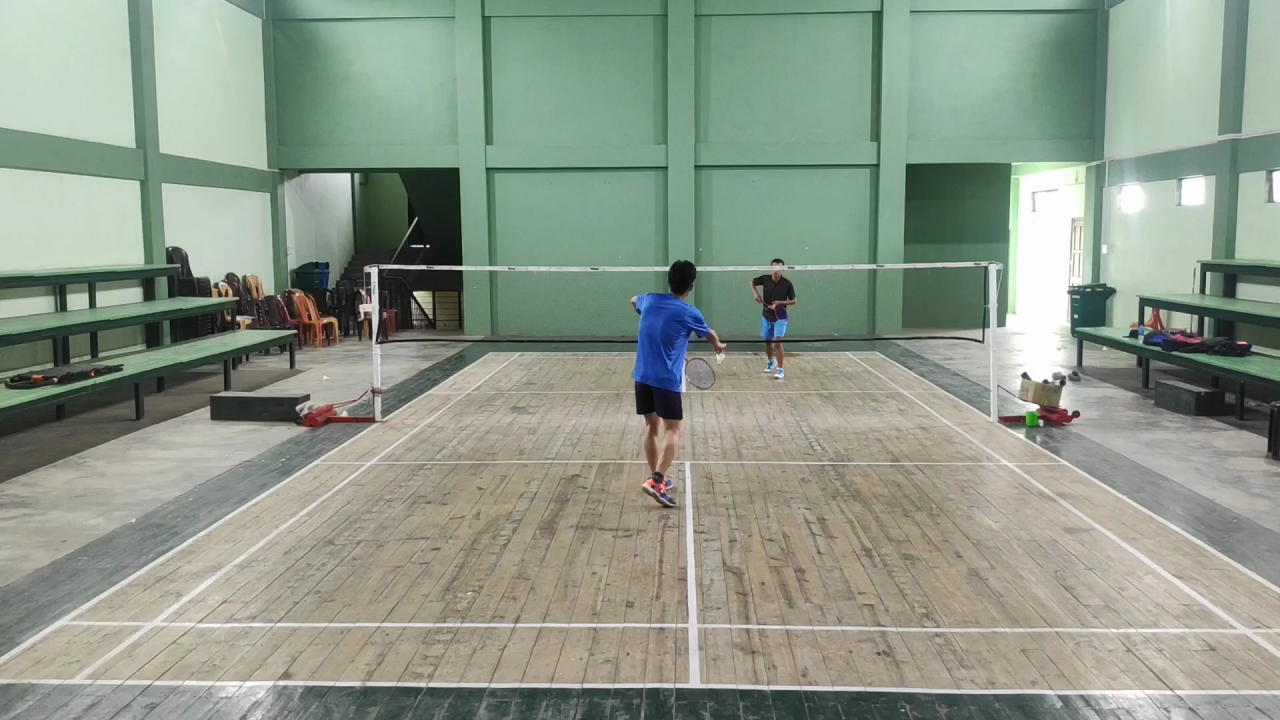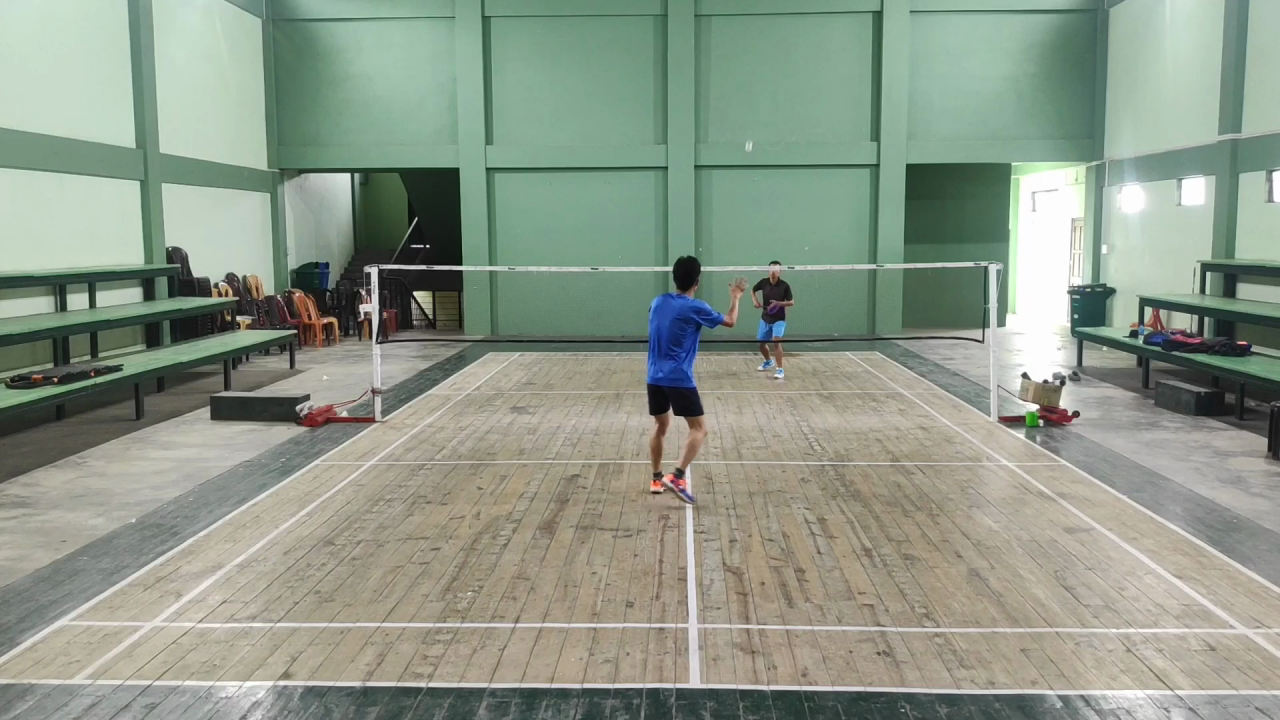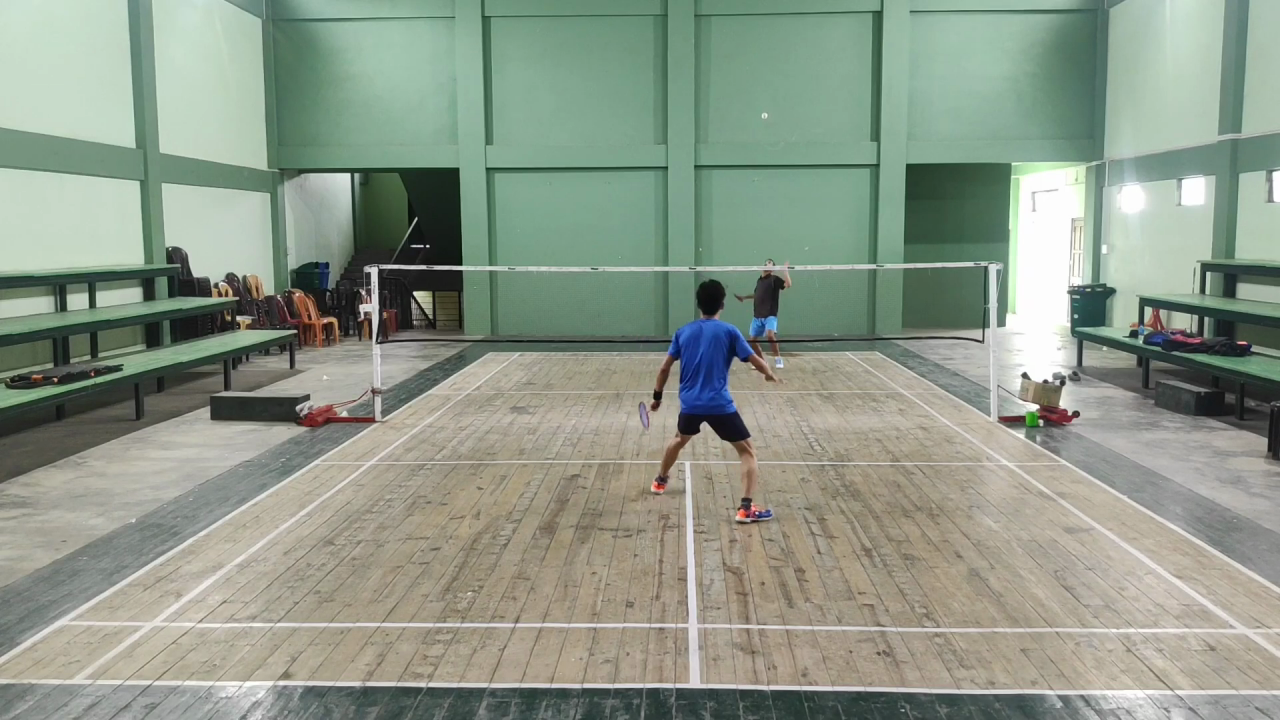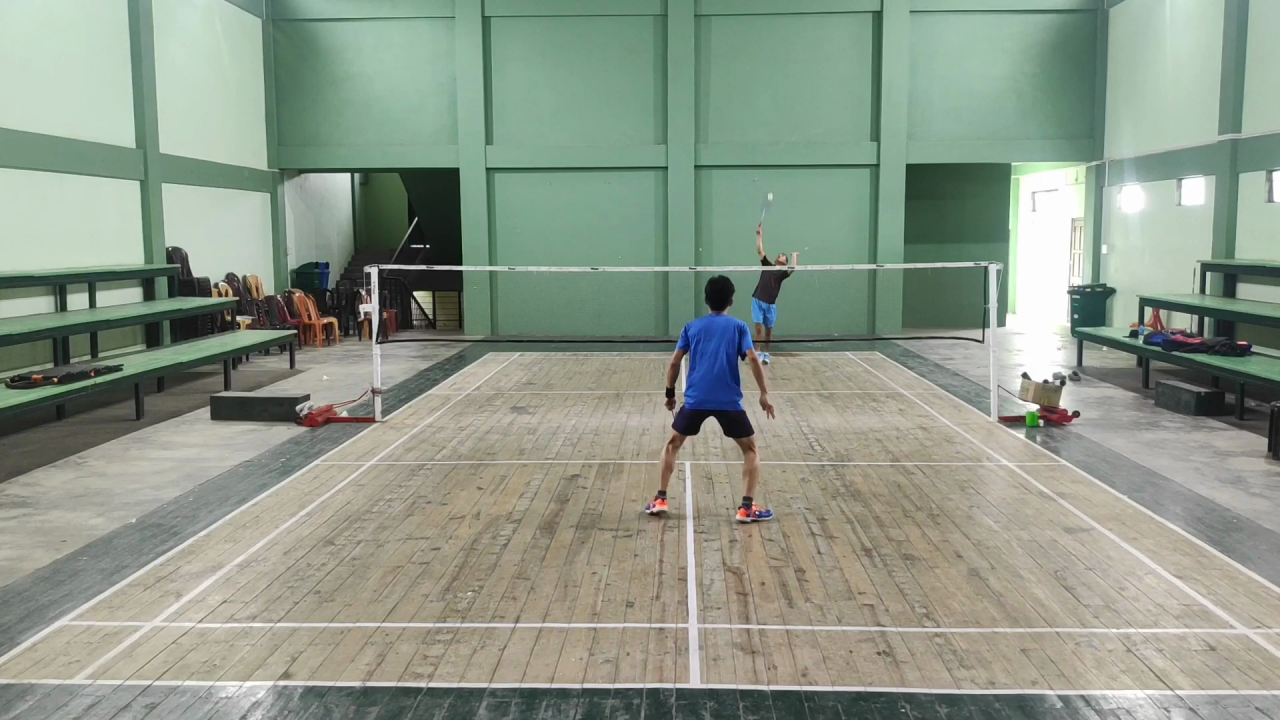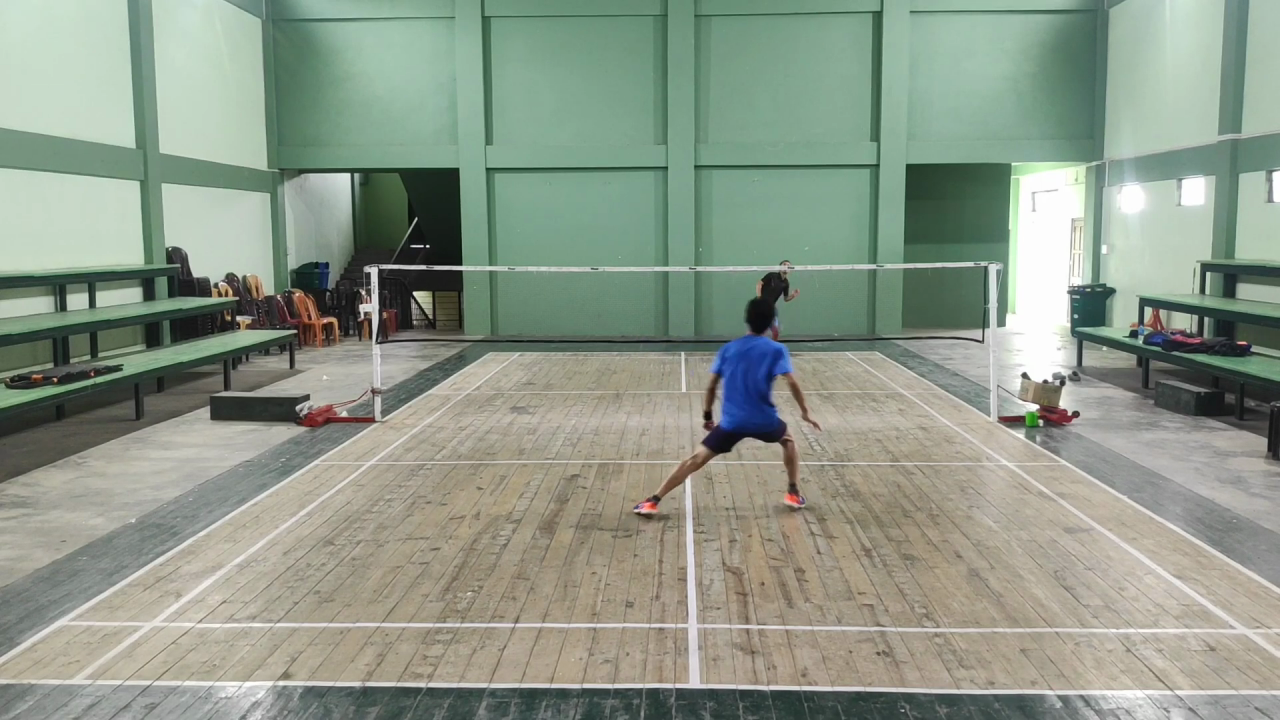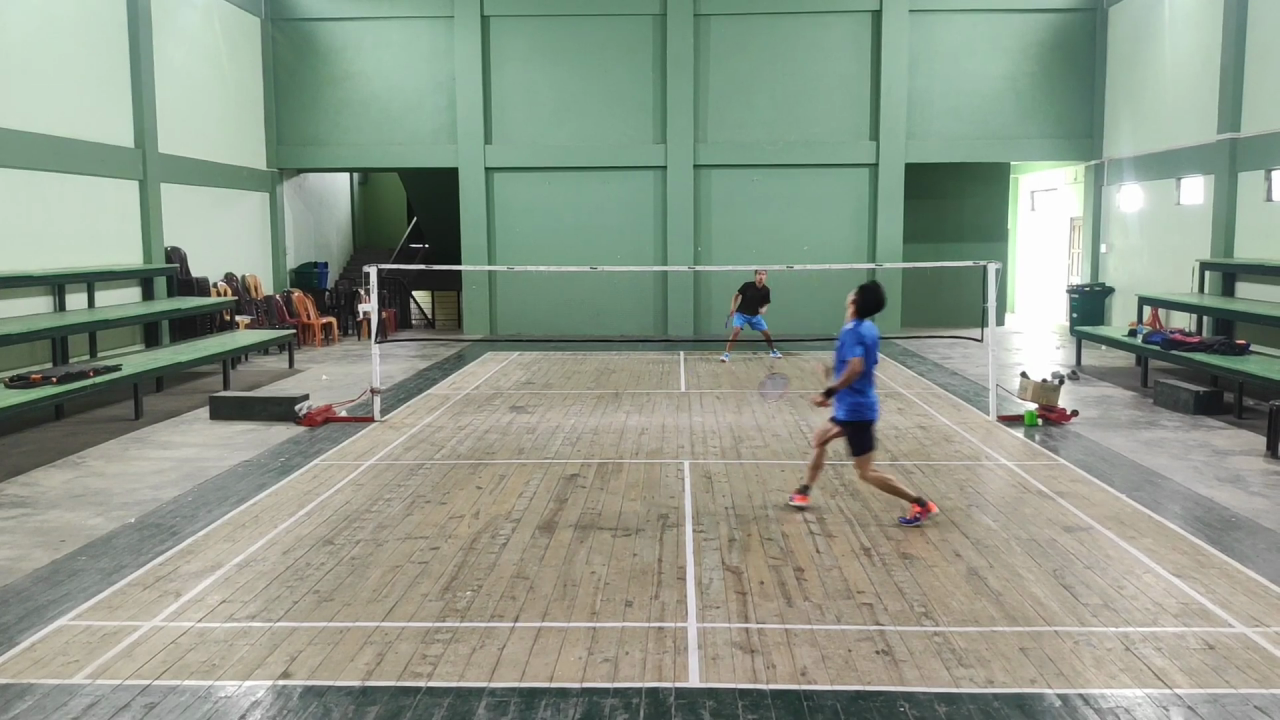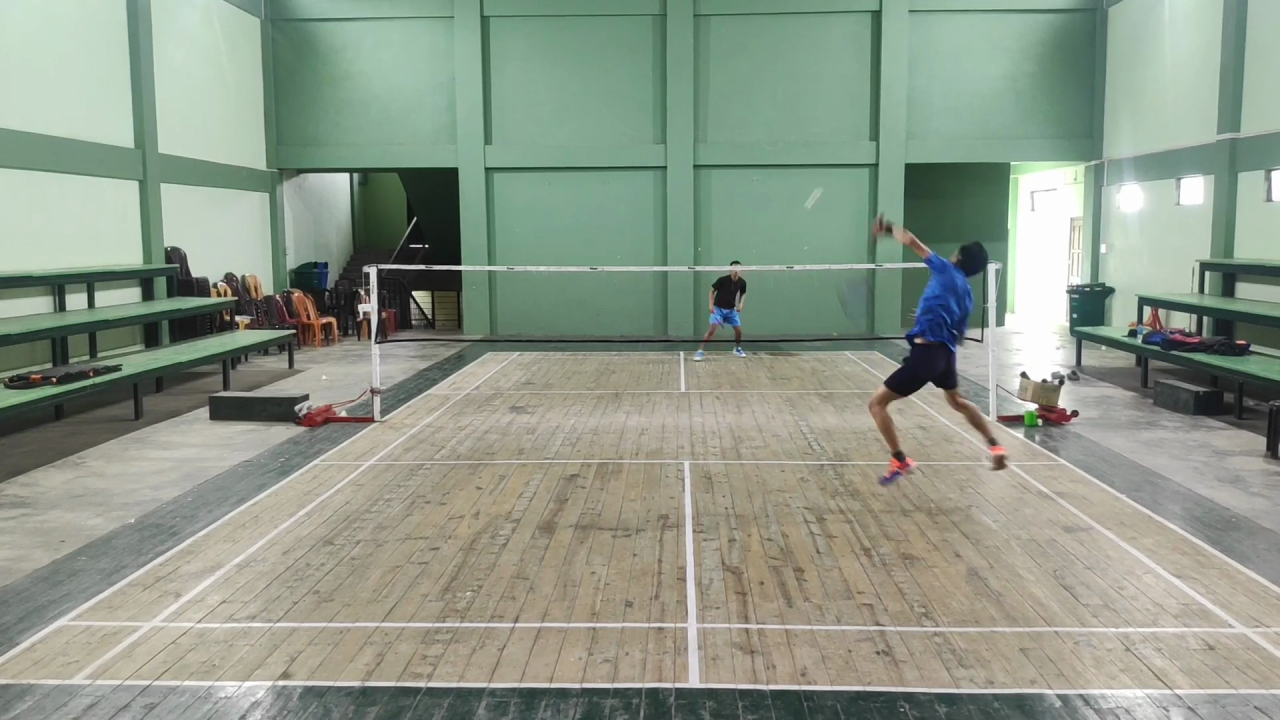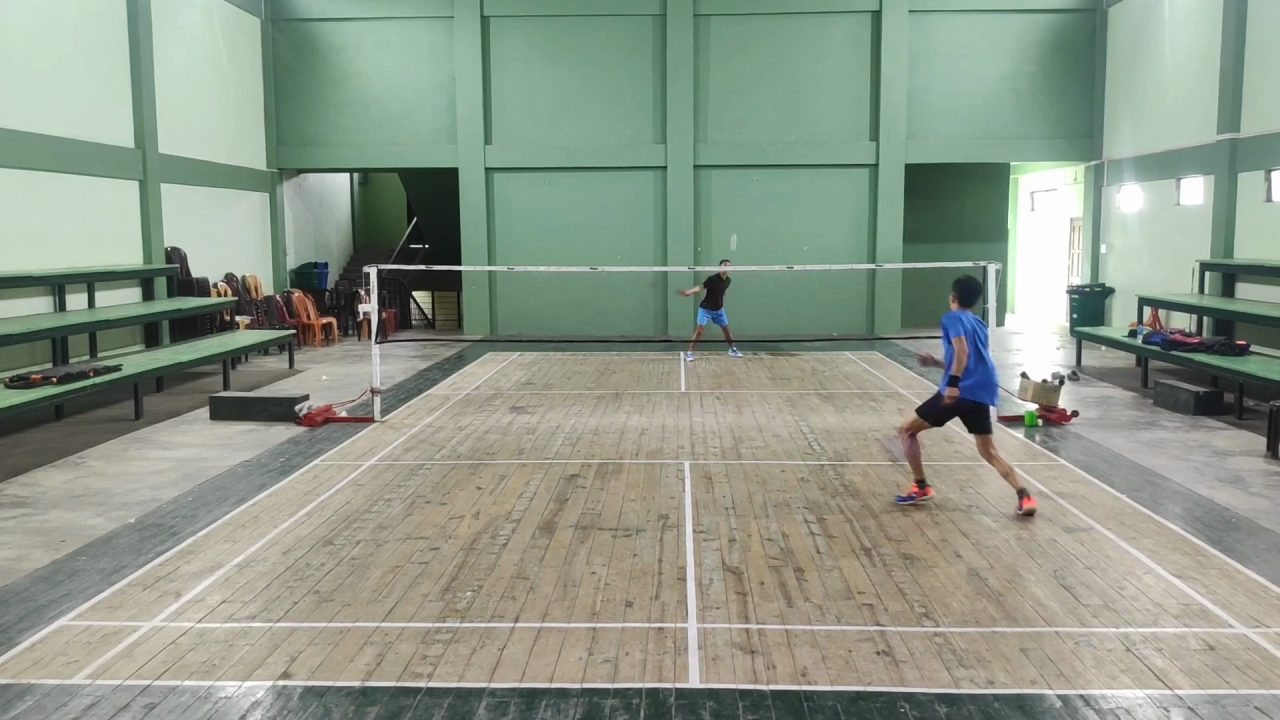
dt=0.4s
person 1, frame 1
left shoulder: (649, 300)
right shoulder: (689, 313)
left elbow: (633, 301)
right elbow: (710, 335)
right wrist: (719, 346)
left hip: (642, 376)
right hip: (666, 379)
left knee: (652, 426)
right knee: (673, 431)
left ankle: (657, 477)
right ankle: (657, 481)
person 1, frame 2
left shoulder: (658, 302)
right shoulder: (697, 308)
right elbow: (730, 322)
right wrist: (736, 296)
left hip: (653, 377)
right hip: (679, 379)
left knee: (660, 426)
right knee: (698, 428)
left ankle: (658, 479)
right ankle: (677, 476)
person 1, frame 3
left shoulder: (683, 332)
right shoulder: (730, 331)
left elbow: (665, 368)
right elbow: (757, 362)
left wrist: (657, 396)
right wrist: (770, 374)
left hip: (690, 404)
right hip: (720, 405)
left knee: (681, 439)
right knee: (747, 452)
left ankle: (660, 482)
right ankle: (746, 508)
person 1, frame 4
left shoulder: (691, 327)
right shoulder: (738, 327)
left elbow: (674, 363)
right elbow: (753, 359)
left wrist: (670, 394)
right wrist: (764, 394)
left hip: (695, 401)
right hip: (729, 402)
left knee: (673, 445)
right knee: (750, 450)
left ankle: (661, 499)
right ankle: (746, 507)
person 1, frame 5
left shoulder: (730, 348)
right shoulder: (777, 350)
left elbow: (711, 387)
right elbow: (792, 383)
left wrist: (707, 417)
right wrist: (805, 413)
left hip: (733, 422)
right hip: (765, 420)
left knee: (695, 461)
right knee: (788, 441)
left ankle: (652, 502)
right ankle: (793, 494)
person 1, frame 6
left shoulder: (853, 334)
right shoulder: (868, 329)
left elbow: (855, 369)
left wrist: (828, 393)
left hip: (857, 411)
right hip: (851, 407)
left knee: (866, 472)
right knee: (819, 440)
left ankle: (921, 505)
right ankle: (803, 493)
person 1, frame 7
left shoulder: (946, 272)
right shoulder: (966, 296)
left elbow: (913, 243)
left wrist: (887, 227)
left hip: (924, 353)
right hip: (945, 354)
left knee: (877, 404)
right knee: (957, 402)
left ankle: (899, 460)
right ankle: (994, 447)
person 1, frame 8
left shoulder: (952, 319)
right shoulder: (979, 324)
left elbow: (961, 348)
left wrist: (953, 383)
right wrist: (937, 362)
left hip: (958, 394)
right hip: (983, 396)
left knee: (906, 430)
right knee: (989, 452)
left ankle: (921, 487)
right ankle: (1023, 496)
